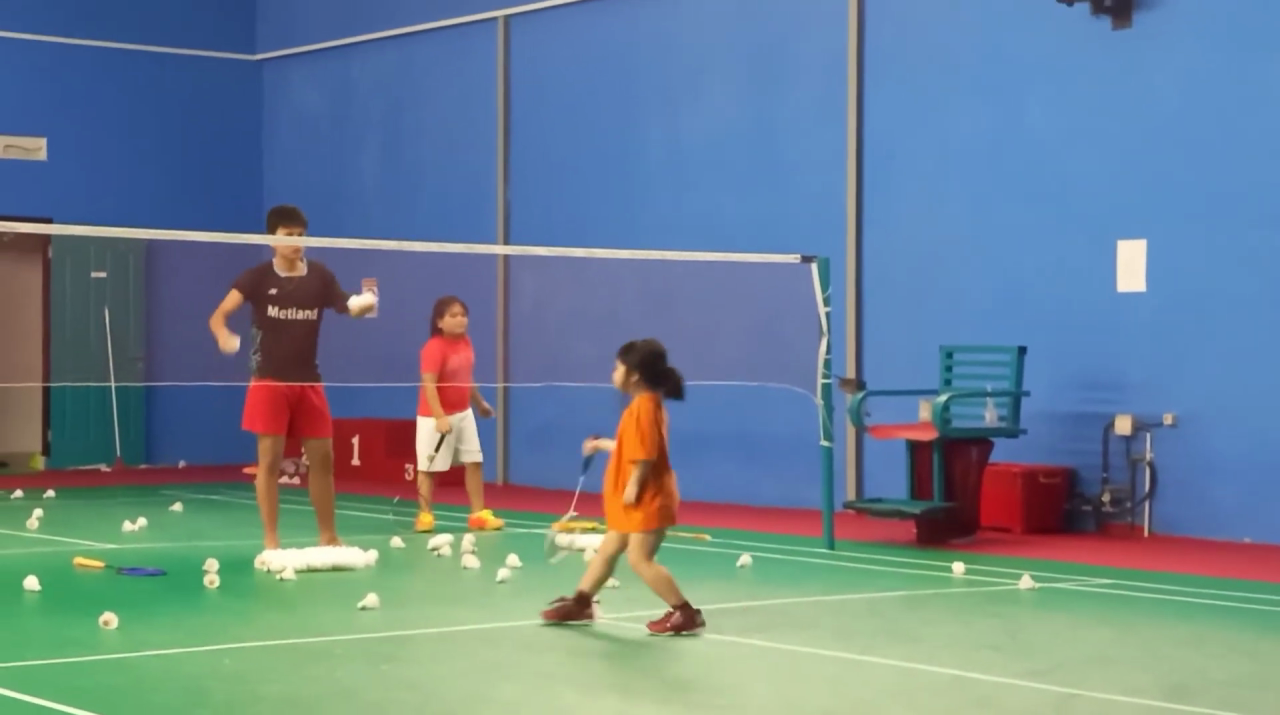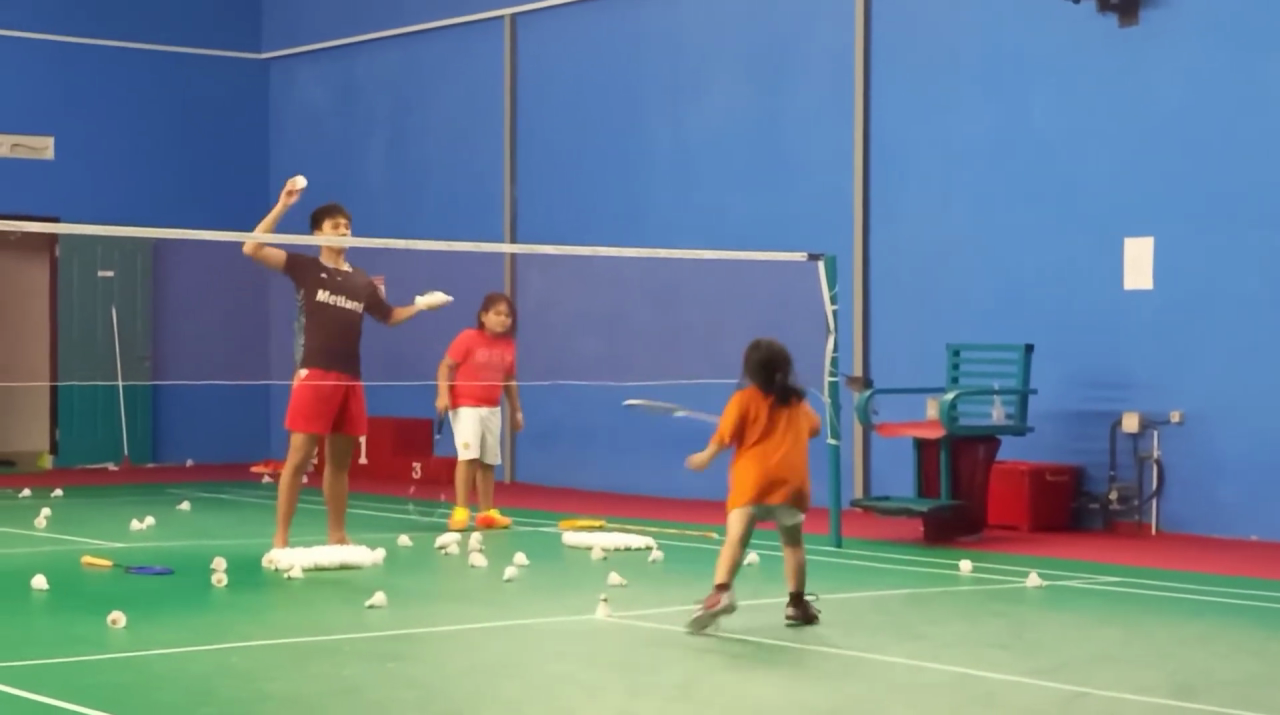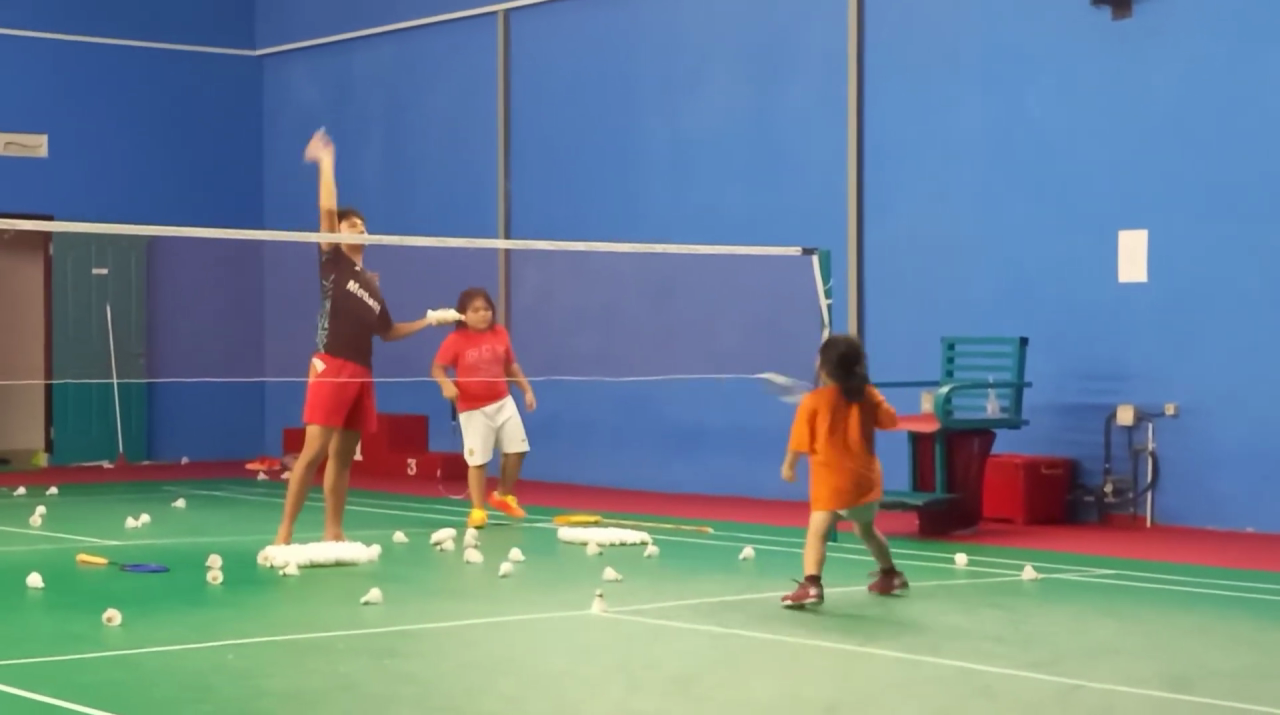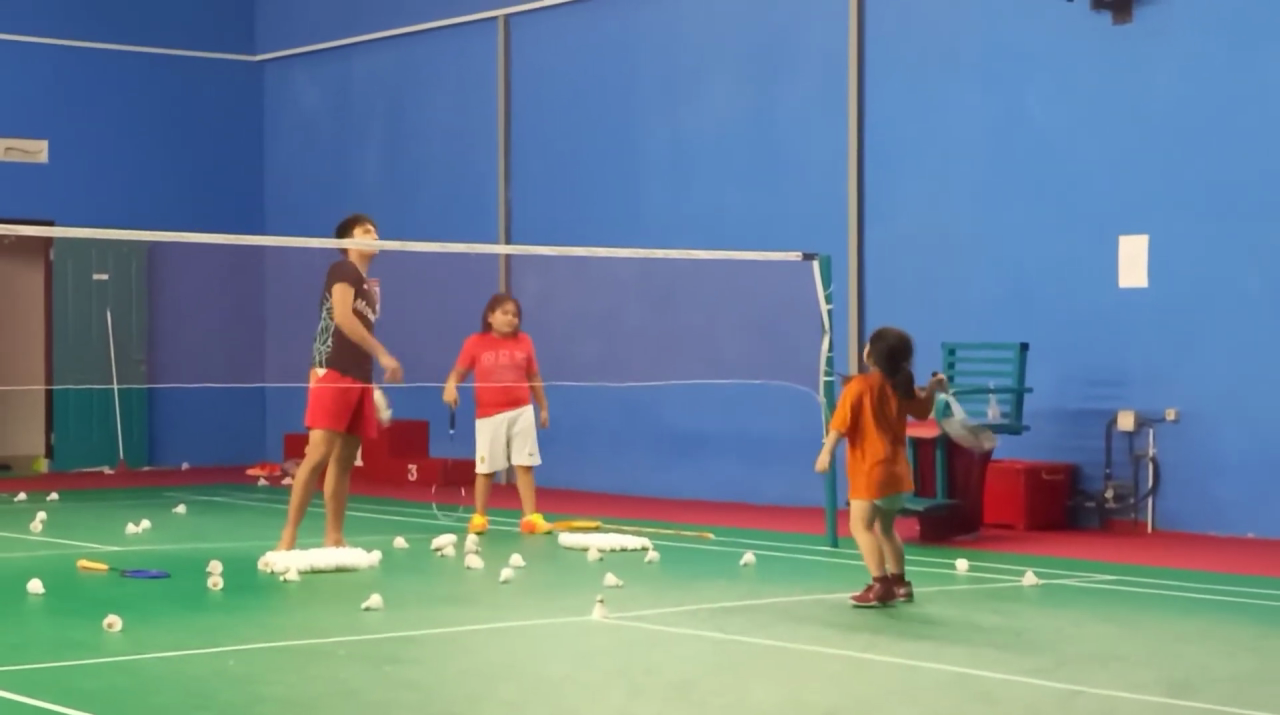
dt=0.5s
person 1, frame 1
left shoulder: (320, 275)
right shoulder: (257, 277)
left elbow: (349, 308)
right elbow: (218, 316)
left wrist: (364, 304)
right wrist: (224, 335)
left hip: (309, 382)
right hip: (269, 381)
left knee: (323, 459)
right knee: (270, 461)
left ankle: (329, 536)
right ankle: (271, 541)
person 1, frame 2
left shoulder: (362, 281)
right shoulder: (305, 268)
left elbow: (389, 316)
right elbow: (252, 249)
left wrist: (421, 304)
right wrist: (282, 206)
left hip: (350, 379)
right hip: (314, 376)
left knee: (339, 460)
right knee: (299, 457)
left ankle: (337, 534)
right ankle: (280, 536)
person 1, frame 3
left shoulder: (372, 286)
right shoulder: (333, 263)
left elbow: (389, 332)
right elbow: (327, 211)
left wrist: (429, 320)
right wrist: (326, 161)
left hip: (361, 375)
right hip: (331, 368)
left knee: (343, 457)
right knee: (314, 451)
left ankle: (334, 532)
right ankle: (285, 531)
person 1, frame 4
left shoulder: (367, 285)
right shoulder: (343, 270)
right elbow: (343, 317)
left wrist: (375, 393)
right wrist: (383, 355)
left hip: (357, 380)
right hip: (331, 375)
left knee: (344, 460)
right knee: (318, 455)
left ankle: (334, 537)
right ankle: (288, 537)
person 2, frame 1
left shoulder: (643, 407)
right shoulder: (648, 404)
left elbow: (644, 454)
left wrist: (634, 487)
right wrist: (604, 445)
left hip: (649, 499)
right hip: (629, 502)
left knee: (641, 560)
right knee: (608, 549)
left ankle: (684, 613)
right ankle: (579, 603)
person 2, frame 2
left shoulder: (743, 400)
right shoulder: (798, 402)
left elbow: (724, 438)
right elbow: (813, 428)
left wrist: (705, 457)
left hip: (752, 483)
right hip: (790, 484)
left knee: (734, 543)
right knee: (793, 544)
left ankle: (720, 594)
right ankle: (797, 603)
person 2, frame 3
left shoulder: (812, 401)
right shoulder: (866, 395)
left elbow: (799, 443)
right elbow: (890, 420)
left wrist: (788, 466)
left hip: (833, 482)
right hip: (865, 479)
left knee: (816, 534)
right knee: (866, 528)
left ankle: (811, 585)
right ankle: (890, 575)
person 2, frame 4
left shoulder: (859, 386)
right shoulder: (903, 388)
left elbow: (840, 424)
right elbow: (922, 412)
left wrist: (826, 453)
right wrist: (932, 390)
left hip: (869, 472)
right hip: (895, 472)
left knee: (862, 528)
right knee: (885, 528)
left ankle: (881, 586)
right ankle: (899, 582)
person 3, frame 1
left shoulder: (466, 343)
right shoulder: (435, 347)
right elbow: (429, 385)
left wrist: (480, 402)
right wrist: (440, 417)
left hip: (463, 413)
right hip: (437, 417)
left knee: (474, 461)
right knee: (429, 466)
left ankle: (478, 513)
right ankle: (425, 514)
person 3, frame 2
left shoulder: (509, 344)
right shoulder: (468, 338)
left elbow: (509, 381)
right elbow: (444, 367)
left wrist: (516, 411)
right wrist: (442, 394)
left hip: (492, 409)
right hip: (465, 407)
left knee: (488, 462)
right knee: (468, 456)
left ankle: (486, 512)
right ankle: (461, 510)
person 3, frame 3
left shoulder: (500, 333)
right shoulder: (455, 340)
left elbow: (511, 365)
right elbow: (437, 368)
left wrist: (527, 390)
right wrist: (446, 384)
left hip: (503, 402)
right hip: (473, 408)
left knee: (517, 450)
right knee: (477, 460)
left ankle: (503, 495)
right ankle: (478, 510)
person 3, frame 4
left shoulder: (524, 343)
right shoulder: (476, 343)
left elbow: (534, 378)
right elbow: (458, 372)
left wrist: (544, 407)
right wrist: (450, 388)
left hip: (522, 412)
right hip: (489, 415)
left knee: (525, 465)
right knee: (486, 467)
left ankle: (530, 516)
right ankle: (479, 516)
